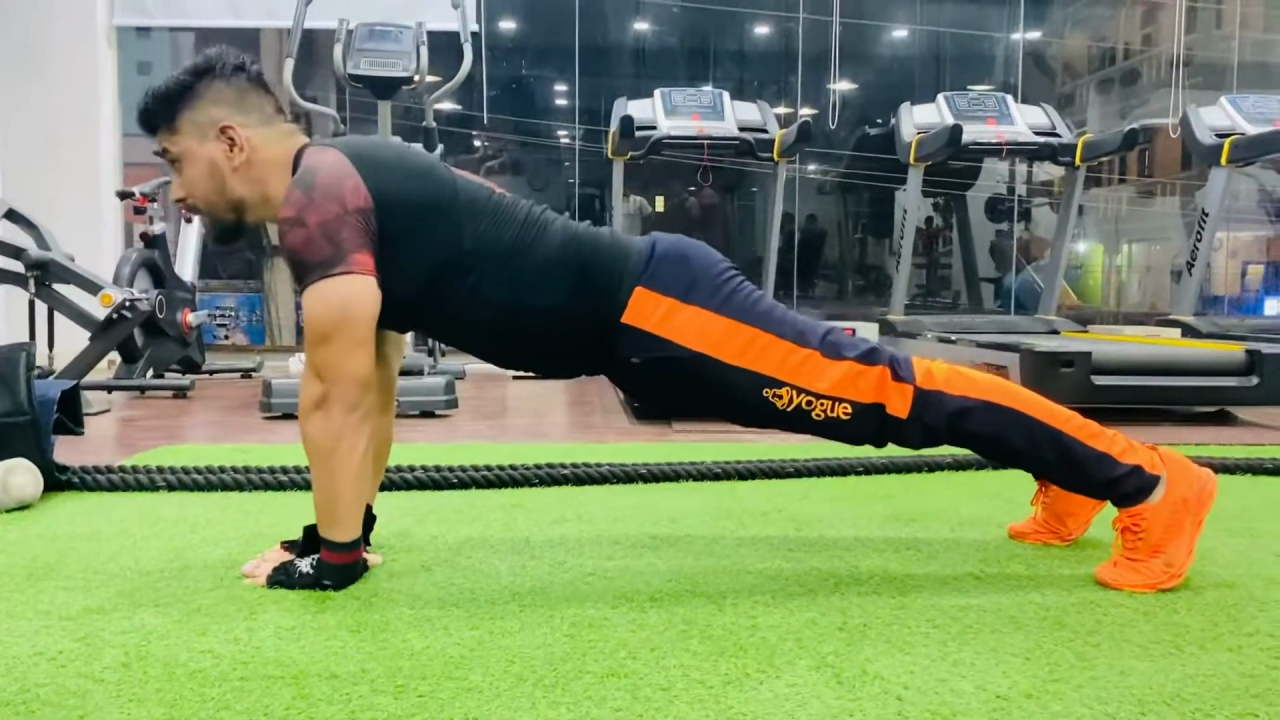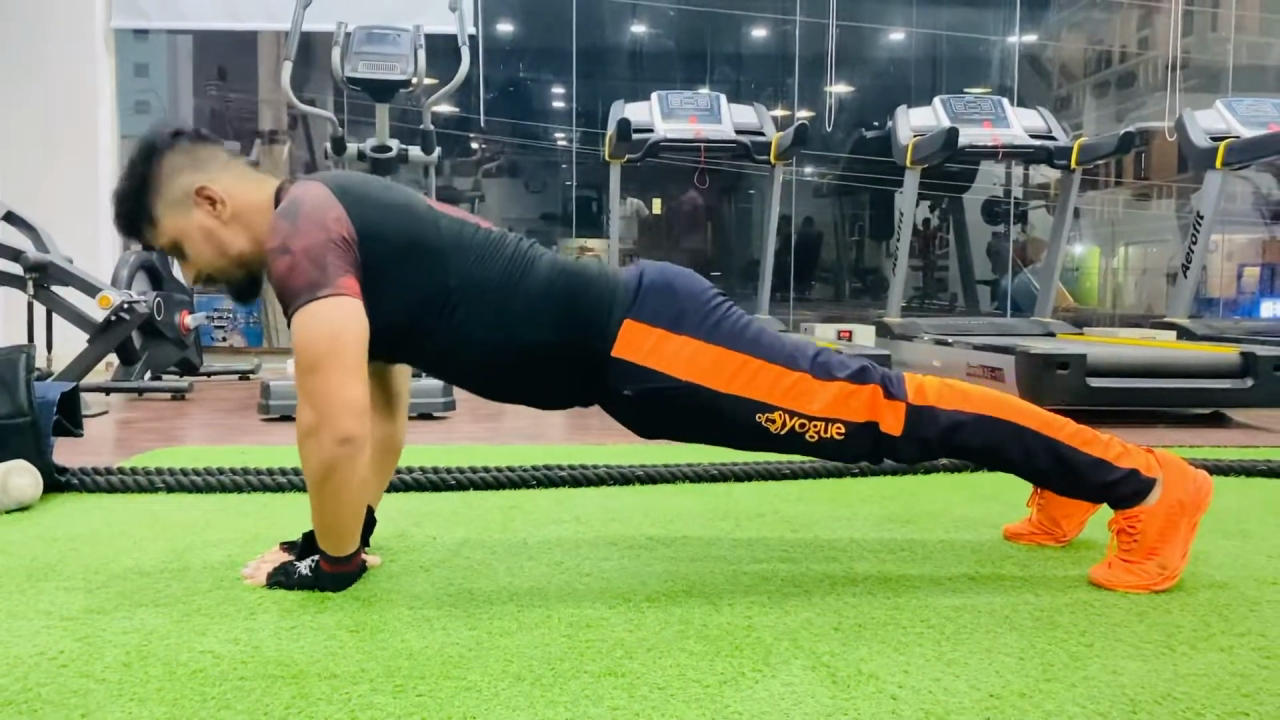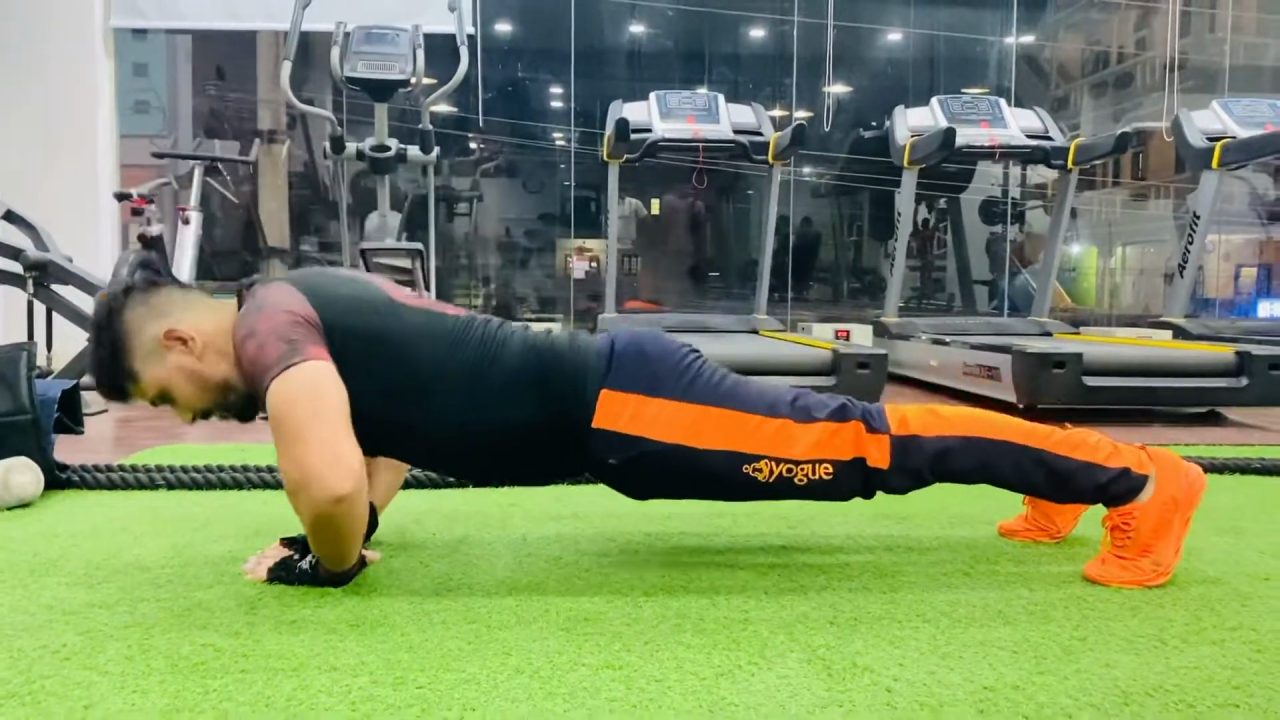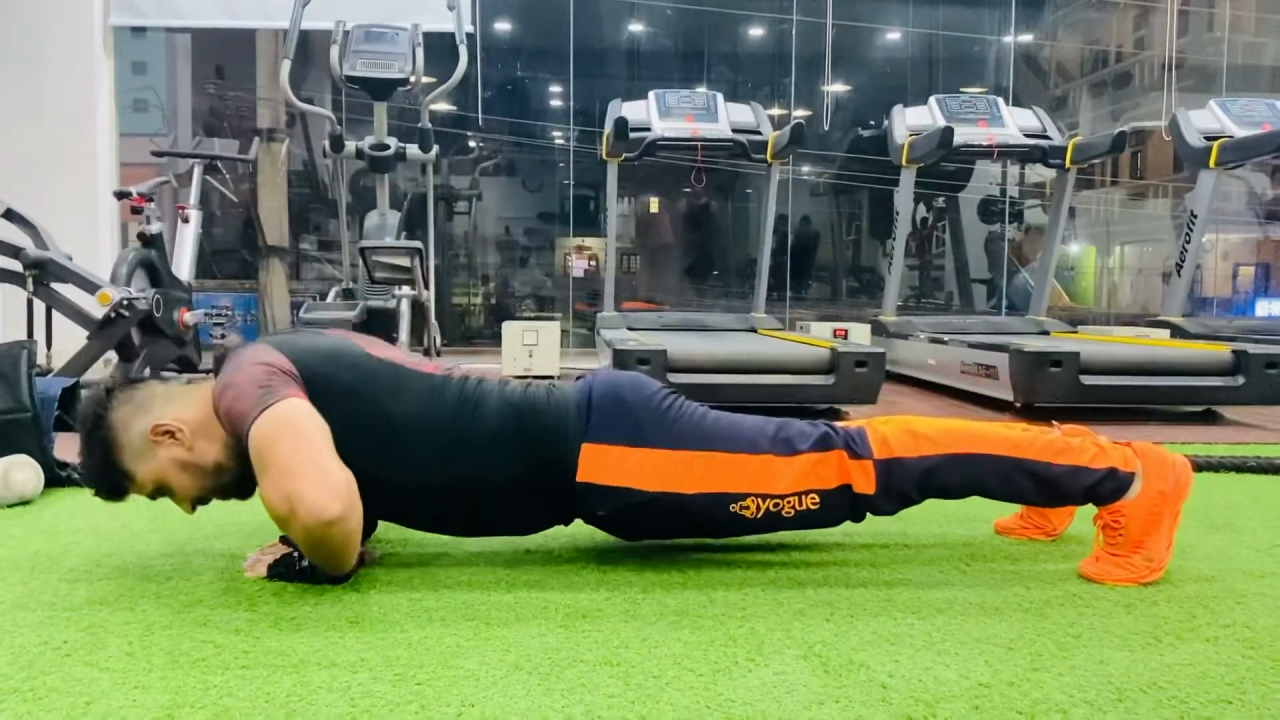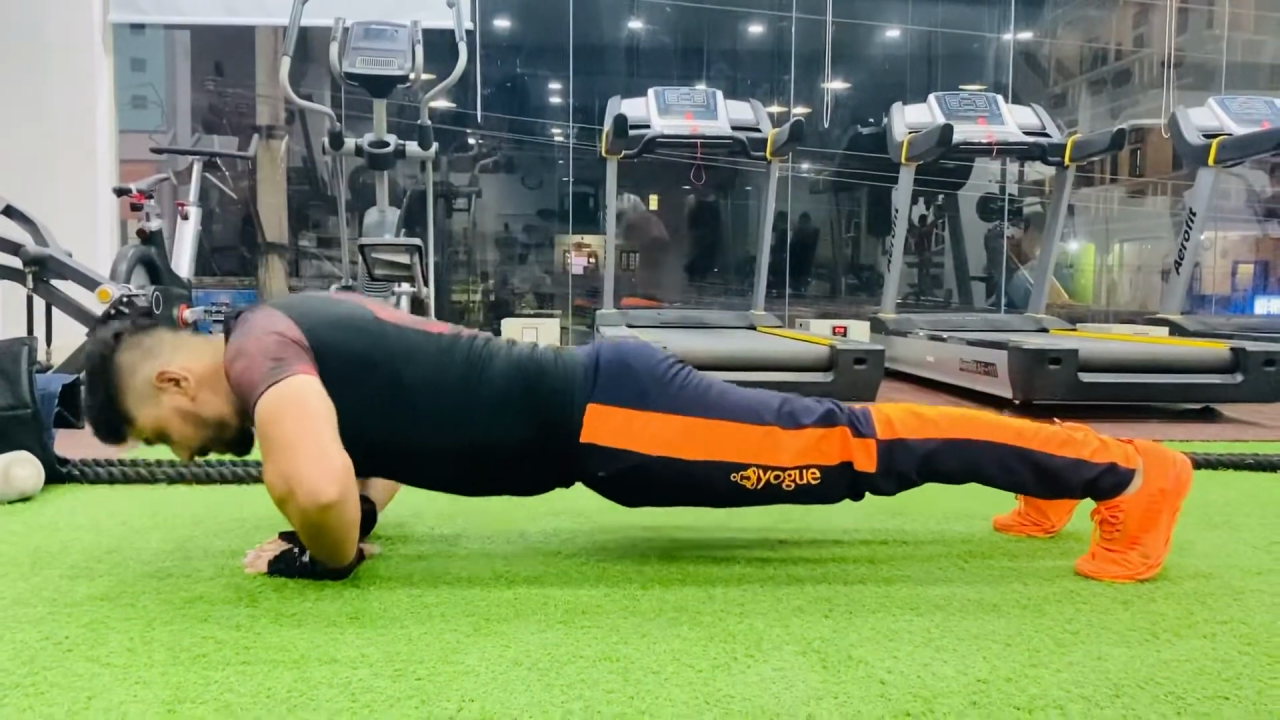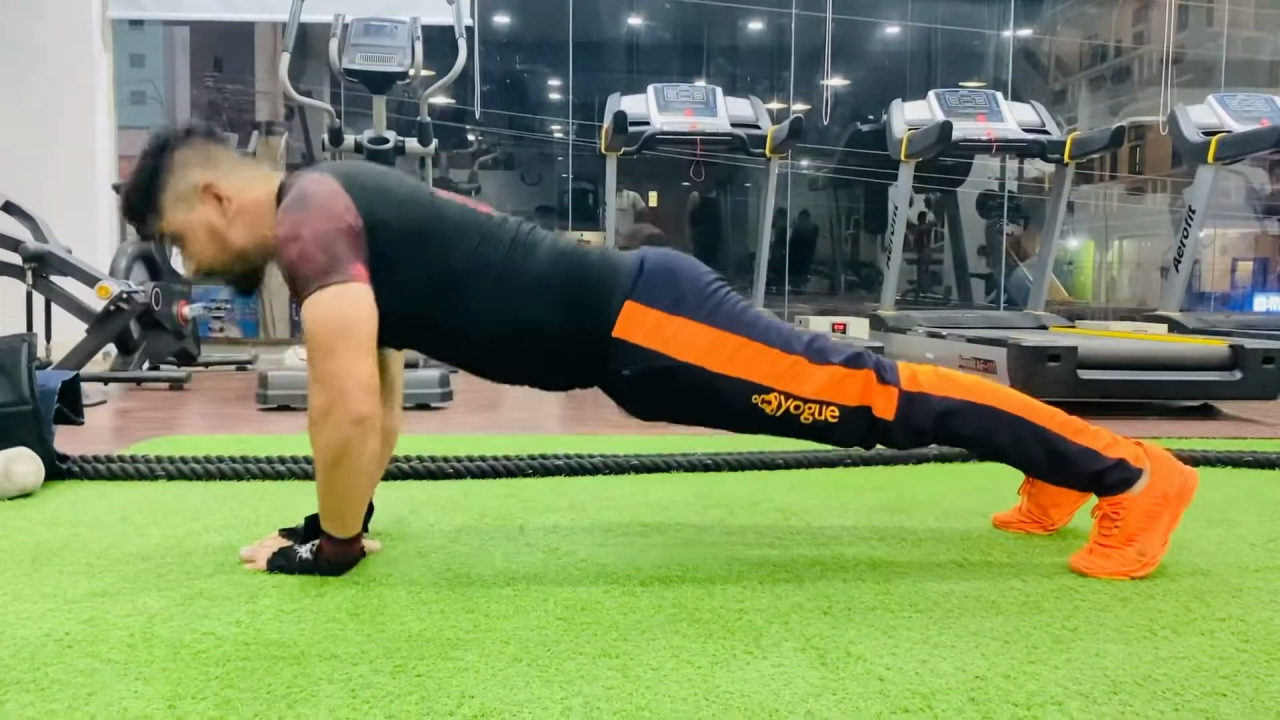
dt=0.3s
person 1, frame 1
left shoulder: (317, 198)
right shoulder: (340, 186)
left elbow: (336, 394)
right elbow: (371, 379)
left wrist: (334, 553)
right wrist: (349, 518)
left hip: (648, 311)
right hip: (636, 305)
left knee: (879, 394)
right knee: (868, 394)
left ankle: (1148, 486)
right ankle: (1076, 475)
person 1, frame 2
left shoulder: (298, 231)
right shoulder: (330, 216)
left elbow: (336, 426)
right elbow: (384, 391)
left wrist: (330, 556)
right wrist: (354, 519)
left hip: (640, 341)
right hip: (628, 334)
left knee: (874, 413)
right knee: (858, 408)
left ankle: (1143, 485)
right ankle: (1071, 486)
person 1, frame 3
left shoulder: (265, 323)
right shoulder: (305, 302)
left elbow: (328, 481)
left wrist: (327, 559)
right wrist: (353, 522)
left hip: (613, 408)
right hip: (607, 385)
left knee: (857, 448)
right knee: (837, 432)
left ankle: (1132, 481)
right ankle: (1062, 469)
person 1, frame 4
left shoulder: (248, 383)
right shoulder: (291, 362)
left elbow: (319, 499)
left wrist: (330, 561)
right wrist: (349, 522)
left hip: (597, 455)
right hip: (588, 425)
left knee: (845, 469)
right knee: (813, 452)
left ankle: (1124, 475)
right ankle: (1053, 456)
person 1, frame 5
left shoulder: (254, 350)
right shoulder: (296, 333)
left elbow: (316, 486)
left wrist: (328, 555)
right wrist: (356, 512)
left hip: (602, 419)
right hip: (594, 394)
left knee: (848, 448)
right knee: (816, 436)
left ankle: (1123, 473)
right ankle: (1055, 454)
person 1, frame 6
left shoulder: (306, 218)
right shoulder: (330, 203)
left elbow: (345, 405)
right elbow: (377, 384)
left wrist: (333, 539)
right wrist: (351, 507)
left hip: (639, 324)
right hip: (624, 318)
left knee: (861, 395)
right knee: (847, 389)
left ankle: (1124, 477)
right ankle: (1054, 463)
